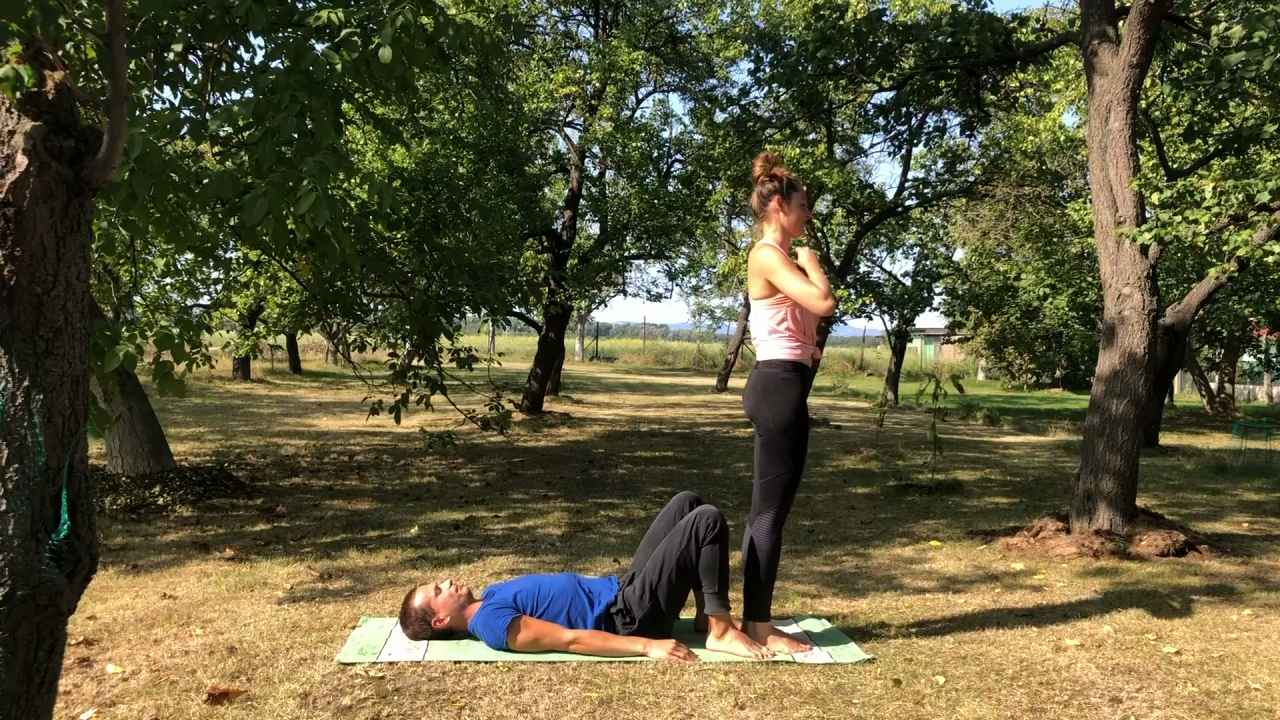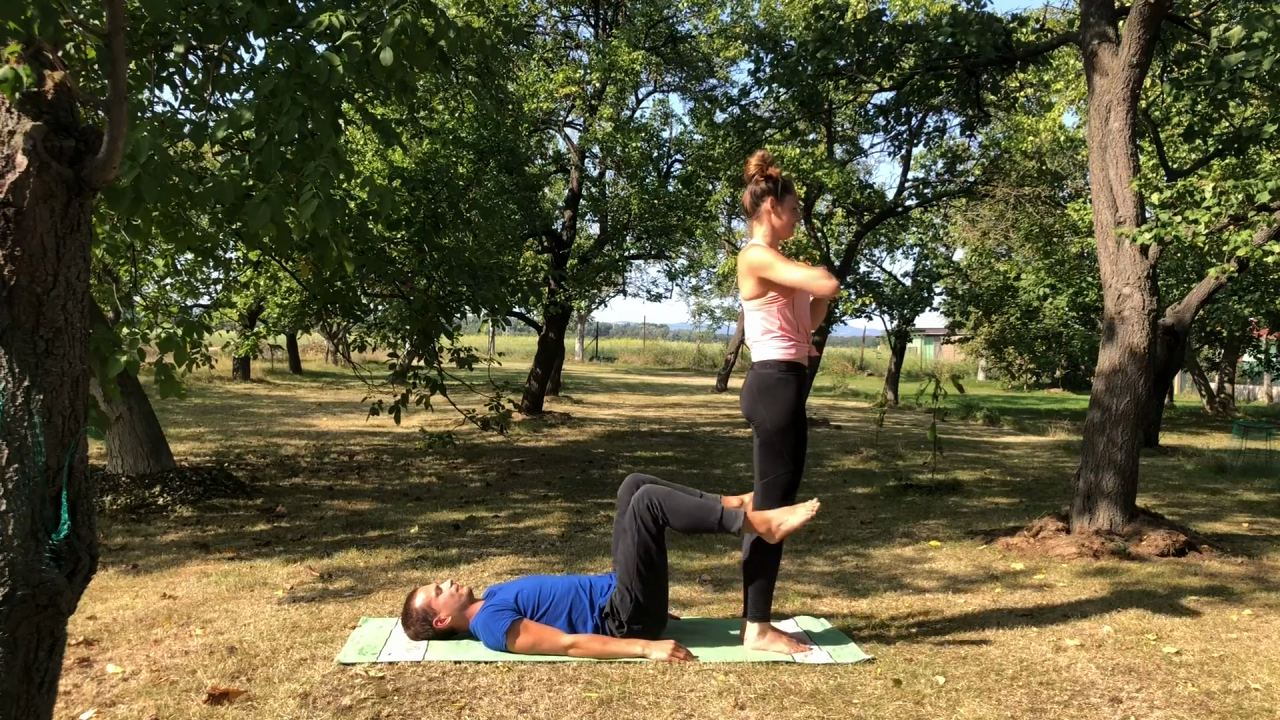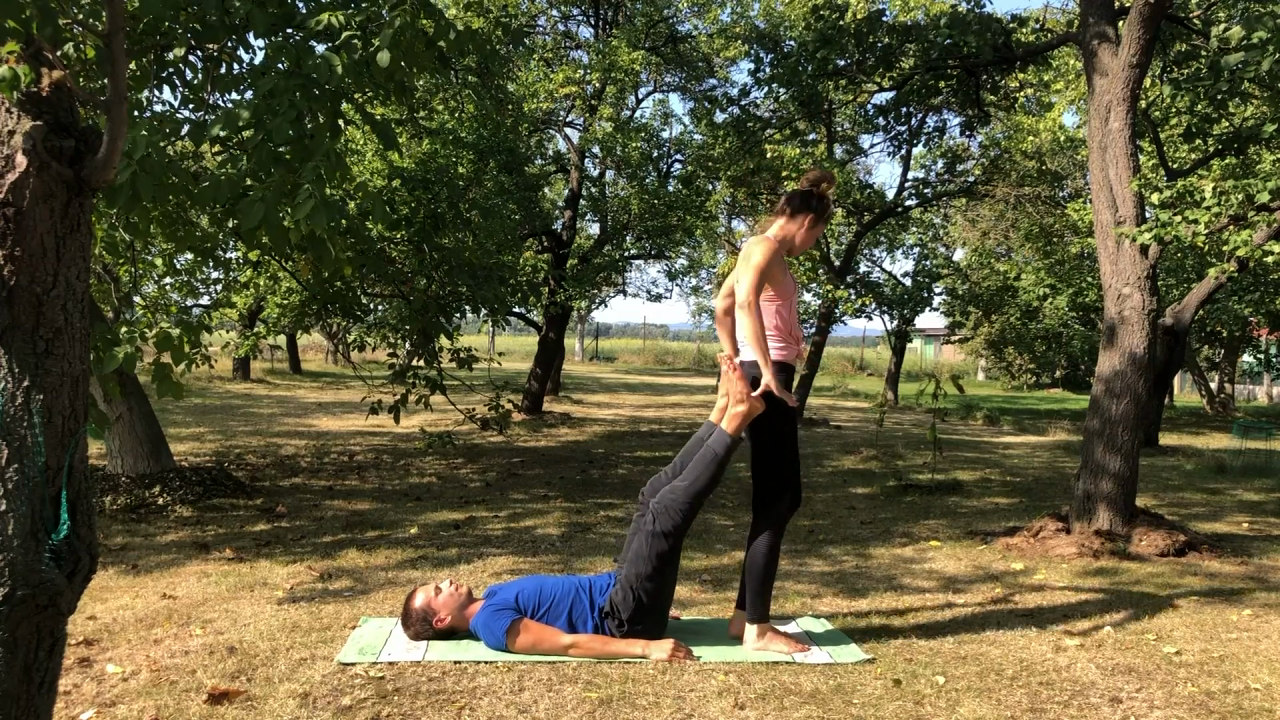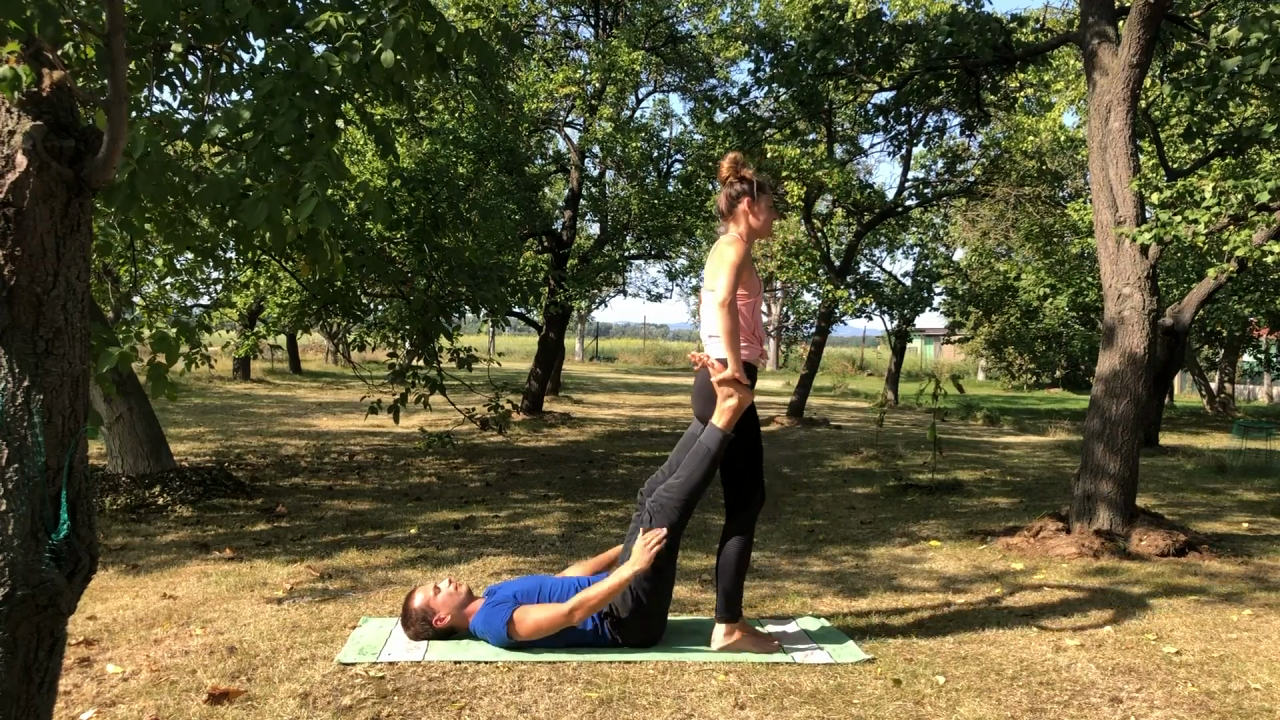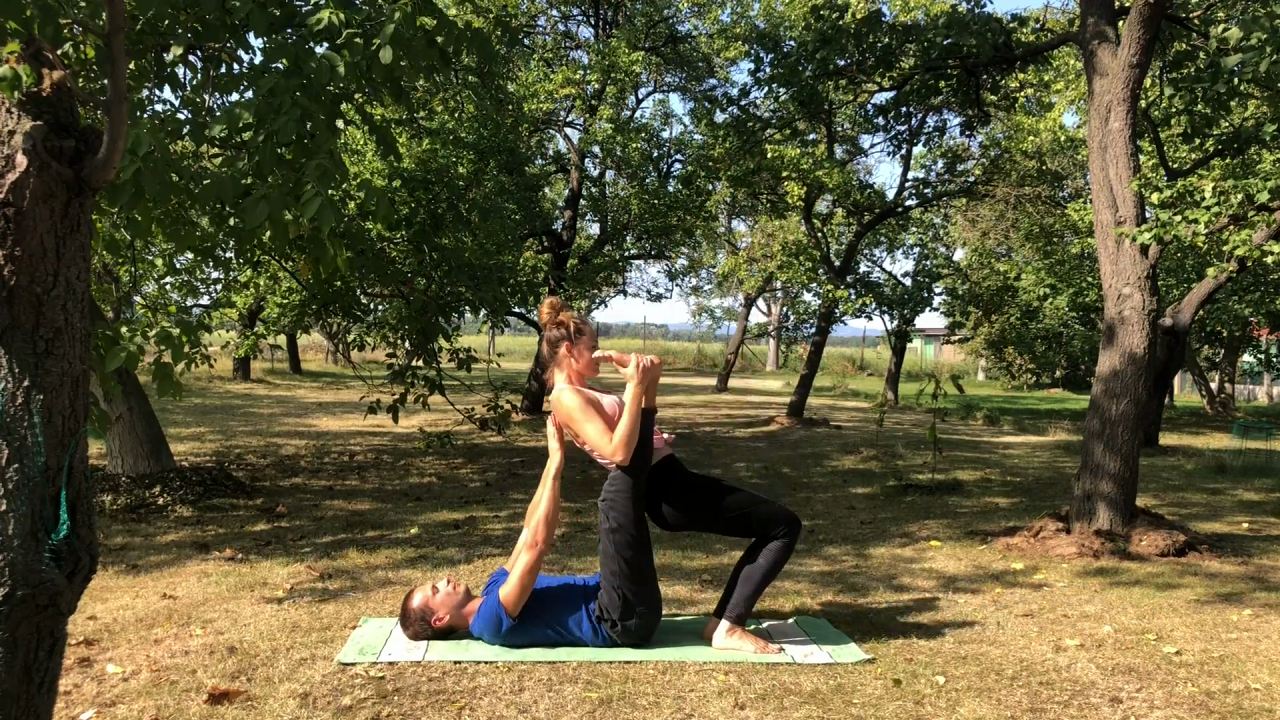
dt=1s
person 1, frame 1
left shoulder: (782, 258)
right shoulder: (768, 256)
left elbow: (807, 320)
right elbow: (825, 304)
left wrist: (806, 265)
right wrist: (811, 261)
left hip: (781, 383)
right hip: (779, 384)
left knee: (767, 508)
right knee: (771, 510)
left ankle: (754, 619)
right ankle: (757, 626)
person 1, frame 2
left shoulder: (773, 258)
right shoulder: (757, 256)
left elbow: (808, 320)
right elbow: (828, 284)
left wrist: (814, 287)
right wrist: (812, 272)
left hip: (778, 384)
right hip: (776, 384)
left knee: (766, 508)
right knee: (773, 509)
left ankle: (754, 619)
right ankle: (758, 629)
person 1, frame 3
left shoulder: (760, 252)
right shoulder: (766, 247)
left elbow: (722, 307)
right elbow: (745, 303)
left wrist: (734, 363)
right wrist: (767, 372)
left hip: (764, 382)
right hip: (768, 385)
left knee: (782, 501)
right knee: (772, 506)
left ankle: (746, 612)
right ankle: (756, 628)
person 1, frame 4
left shoulder: (724, 250)
right shoulder: (735, 245)
right elbow: (724, 299)
right wrist: (733, 363)
left hip: (719, 383)
right hip: (725, 385)
left knee: (746, 503)
right knee: (745, 505)
left ankle: (730, 618)
right ankle: (728, 627)
person 1, frame 5
left shoulder: (578, 393)
right shoulder: (566, 398)
right elbow: (619, 451)
left wrist: (630, 369)
left hip: (667, 475)
right hip: (669, 488)
left knee: (779, 524)
right knee: (784, 525)
left ankle: (726, 620)
right ankle: (728, 629)
person 2, frame 1
left shoulder: (490, 597)
right shoulder: (492, 624)
right elbow: (570, 639)
right wrist: (648, 646)
left hip: (621, 590)
right hip: (631, 617)
left knee: (688, 503)
right knee: (708, 521)
left ankle: (707, 613)
right ankle: (719, 630)
person 2, frame 2
left shoulder: (492, 599)
right shoulder: (491, 624)
right elbow: (570, 644)
right wrist: (648, 648)
left hip: (612, 591)
right hip: (626, 619)
left knee: (635, 487)
right knee: (647, 500)
left ankle: (740, 509)
right ankle: (755, 522)
person 2, frame 3
left shoulder: (492, 599)
right shoulder: (491, 624)
right elbow: (568, 644)
right wrist: (646, 648)
left hip: (612, 594)
right hip: (626, 617)
left knee: (657, 494)
right knee: (664, 511)
left ankle: (725, 413)
right ankle: (734, 421)
person 2, frame 4
left shoulder: (494, 597)
right shoulder: (494, 622)
right elbow: (571, 613)
left wrist: (622, 552)
right wrist: (631, 568)
left hip: (618, 596)
right hip: (628, 619)
left knee: (652, 494)
right knee: (661, 508)
left ankle: (718, 406)
right ankle: (726, 414)
person 2, frame 5
left shoulder: (494, 591)
right shoulder: (491, 621)
left elbow: (531, 528)
right elbow: (536, 543)
left wrist: (552, 461)
right wrist: (555, 464)
right hip: (625, 619)
left knee: (623, 493)
right knee: (617, 499)
left ankle: (641, 391)
right ankle: (638, 390)
